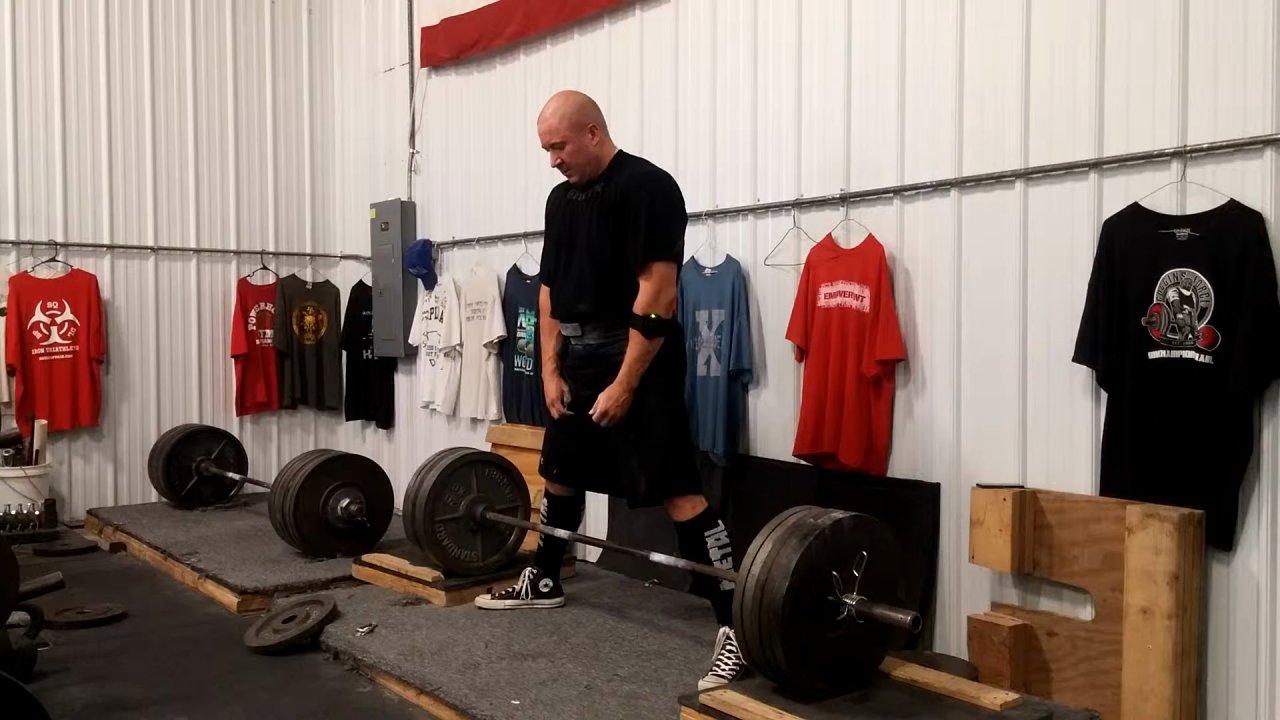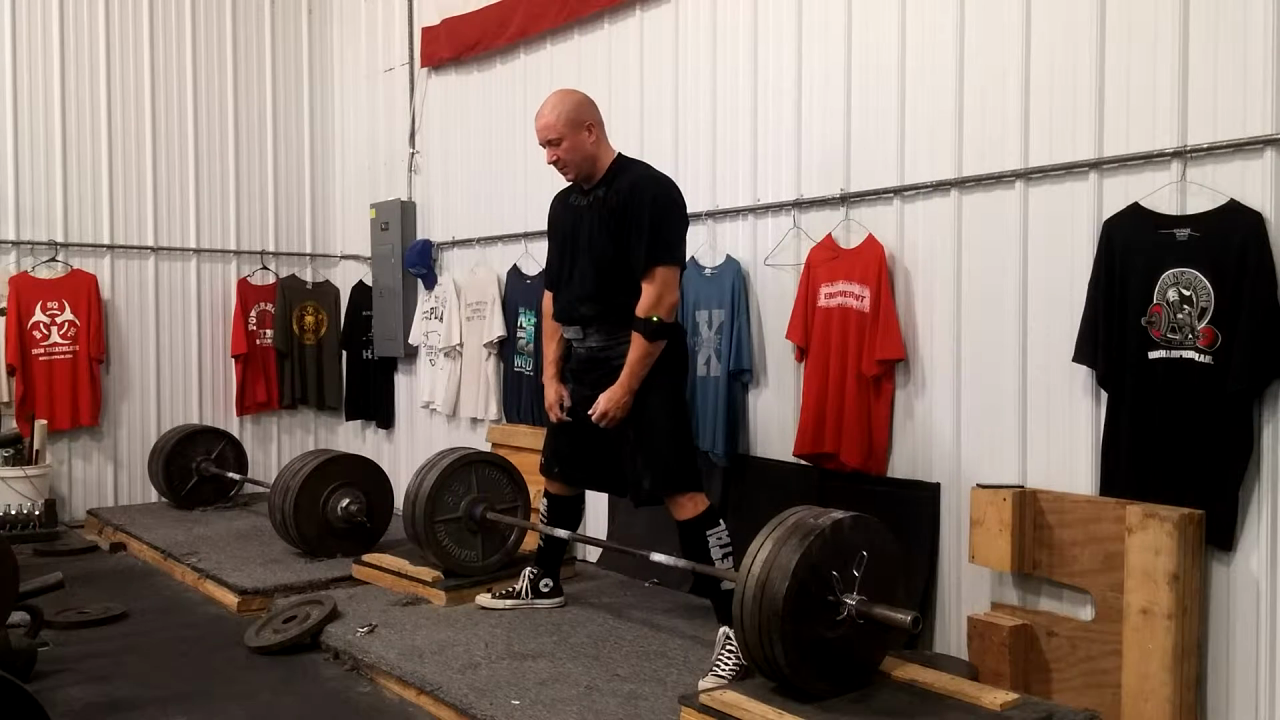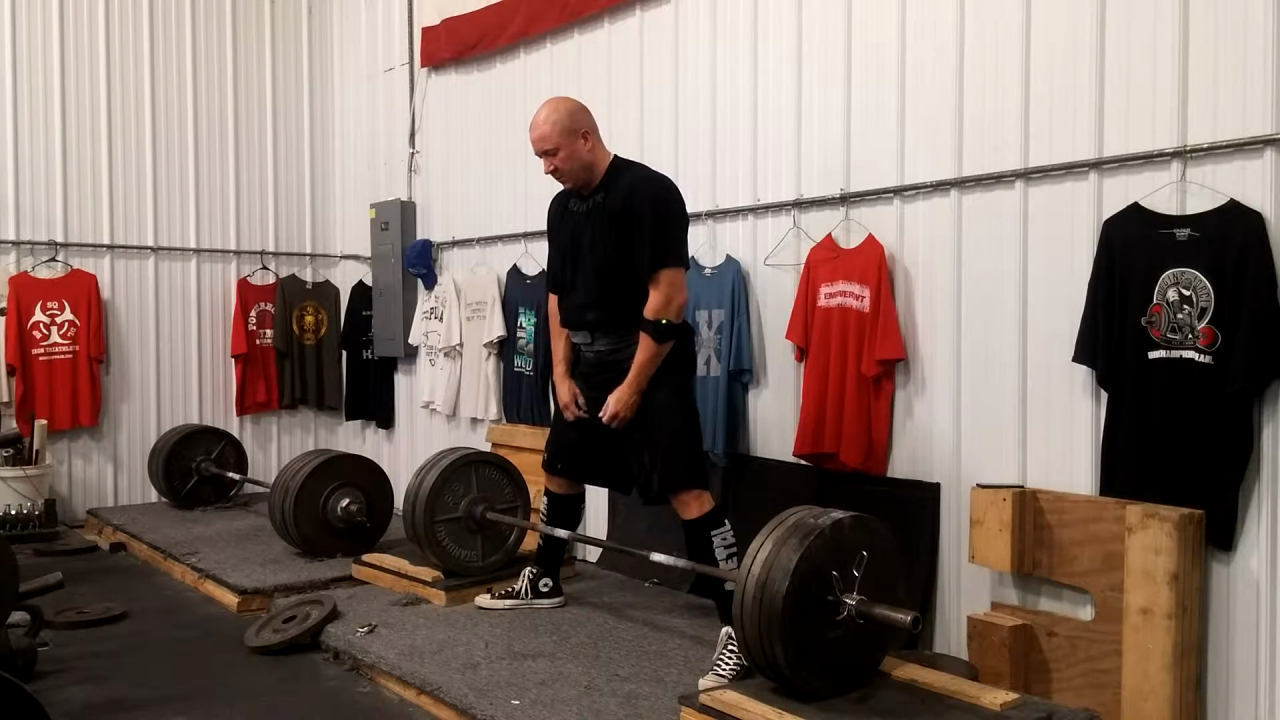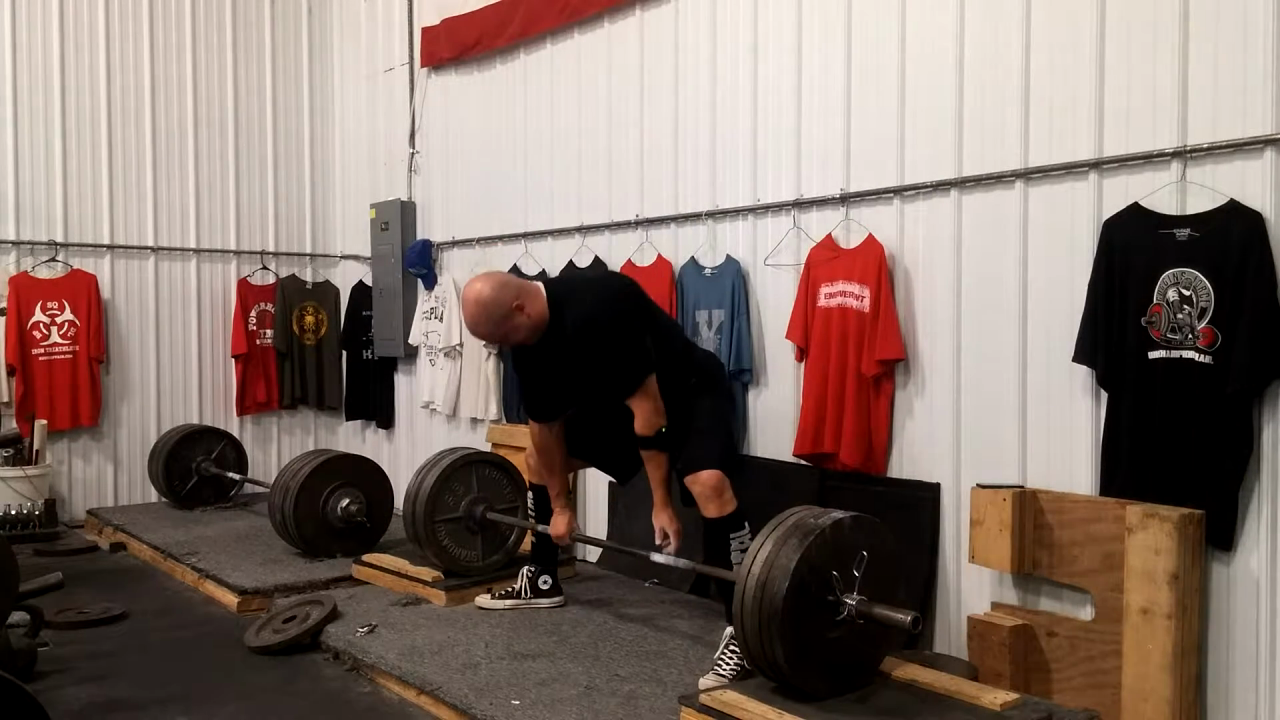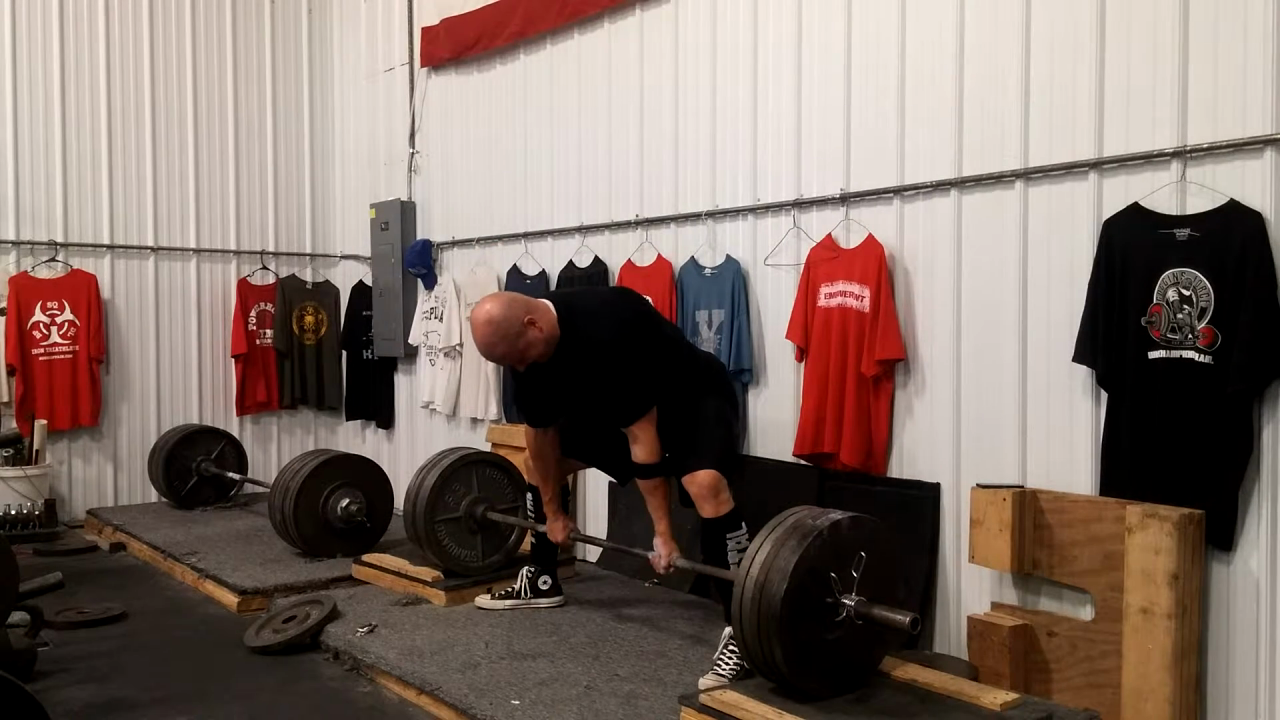
dt=1s
person 1, frame 1
left shoulder: (647, 187)
right shoulder: (561, 198)
left elbow: (658, 293)
right elbow: (550, 290)
left wrist: (625, 386)
right wrist: (551, 371)
left hip: (639, 366)
right hip: (579, 364)
left knee: (677, 491)
right knee: (559, 473)
left ankle: (734, 626)
right ankle: (543, 579)
person 1, frame 2
left shoulder: (648, 191)
right shoulder: (564, 204)
left elbow: (660, 295)
right elbow: (554, 294)
left wrist: (625, 387)
right wrist: (552, 376)
left hip: (642, 365)
right hip: (582, 365)
left knee: (679, 491)
right knee: (558, 473)
left ankle: (733, 627)
right ankle: (543, 580)
person 1, frame 3
left shoulder: (647, 192)
right shoulder: (562, 207)
left elbow: (668, 297)
right elbow: (559, 296)
left wrist: (634, 387)
right wrist: (562, 373)
left hip: (649, 364)
right hip: (588, 363)
left knee: (684, 490)
right knee: (559, 468)
left ankle: (737, 628)
right ankle: (543, 579)
person 1, frame 4
left shoulder: (600, 309)
right shoulder: (526, 336)
left elbow: (646, 406)
right elbow: (544, 424)
left wrist: (661, 504)
right wrist: (559, 506)
left hip: (689, 393)
left knee: (708, 484)
right knee: (538, 460)
left ankle: (740, 631)
right ankle: (541, 580)
person 1, frame 5
left shoulder: (608, 330)
right shoulder: (528, 345)
left elbow: (642, 436)
right elbow: (542, 432)
left wrist: (663, 533)
right wrist: (555, 513)
left hip: (694, 398)
left knee: (705, 485)
right knee: (538, 461)
left ankle: (739, 632)
right ankle: (540, 581)
